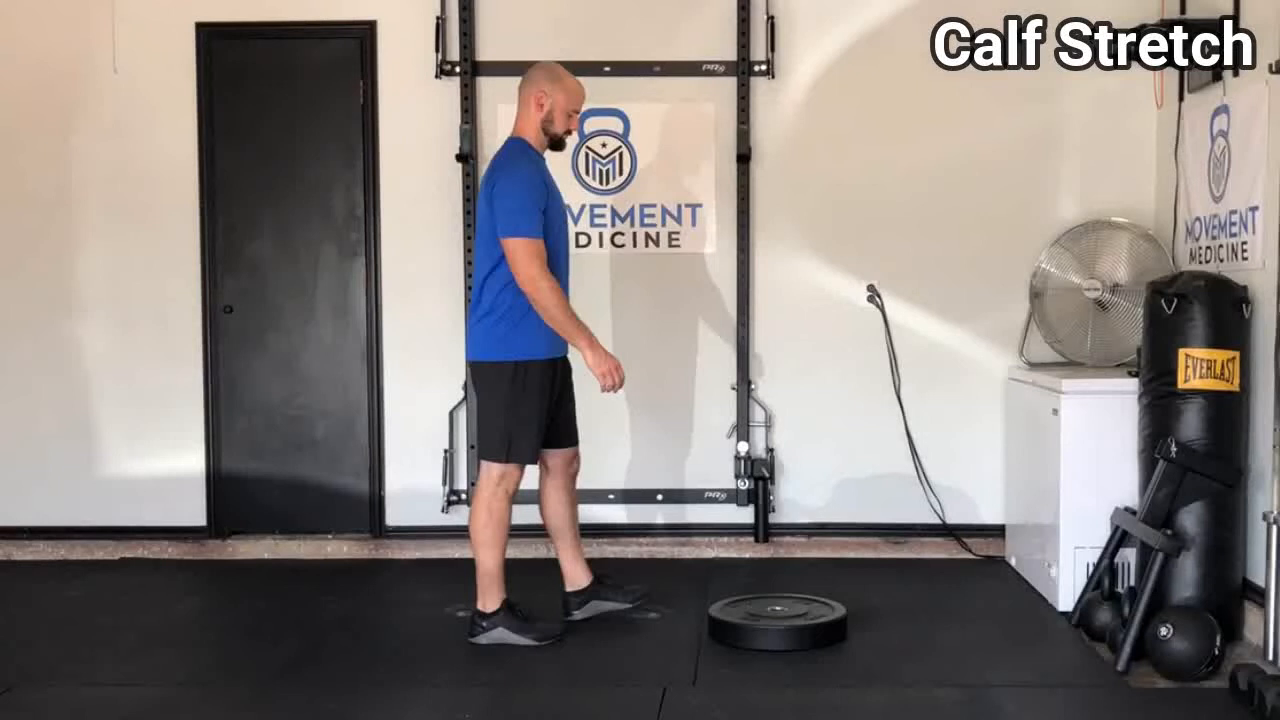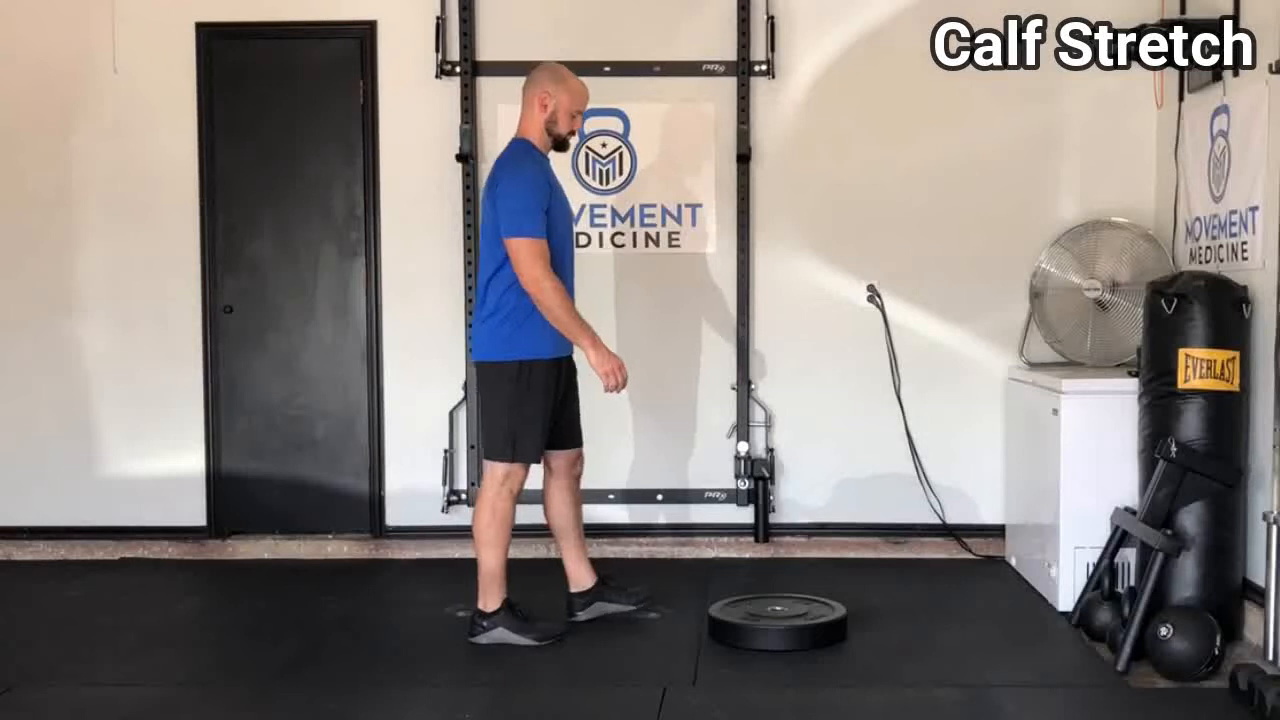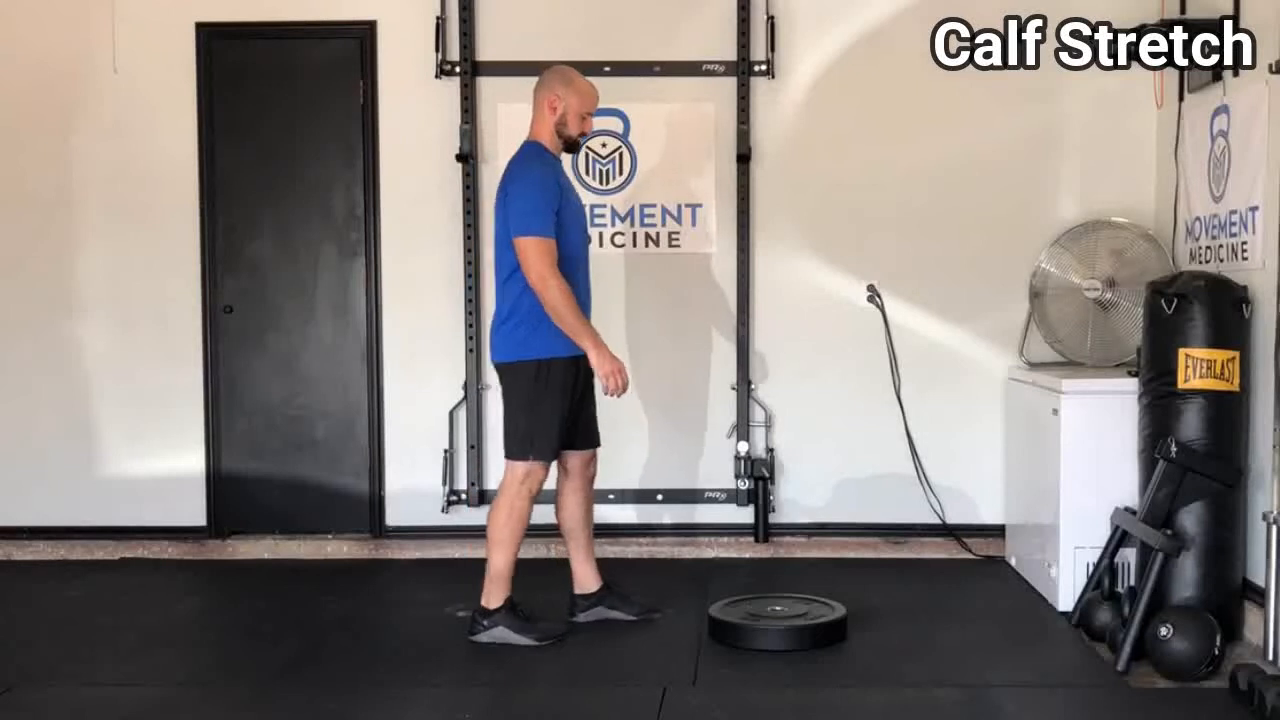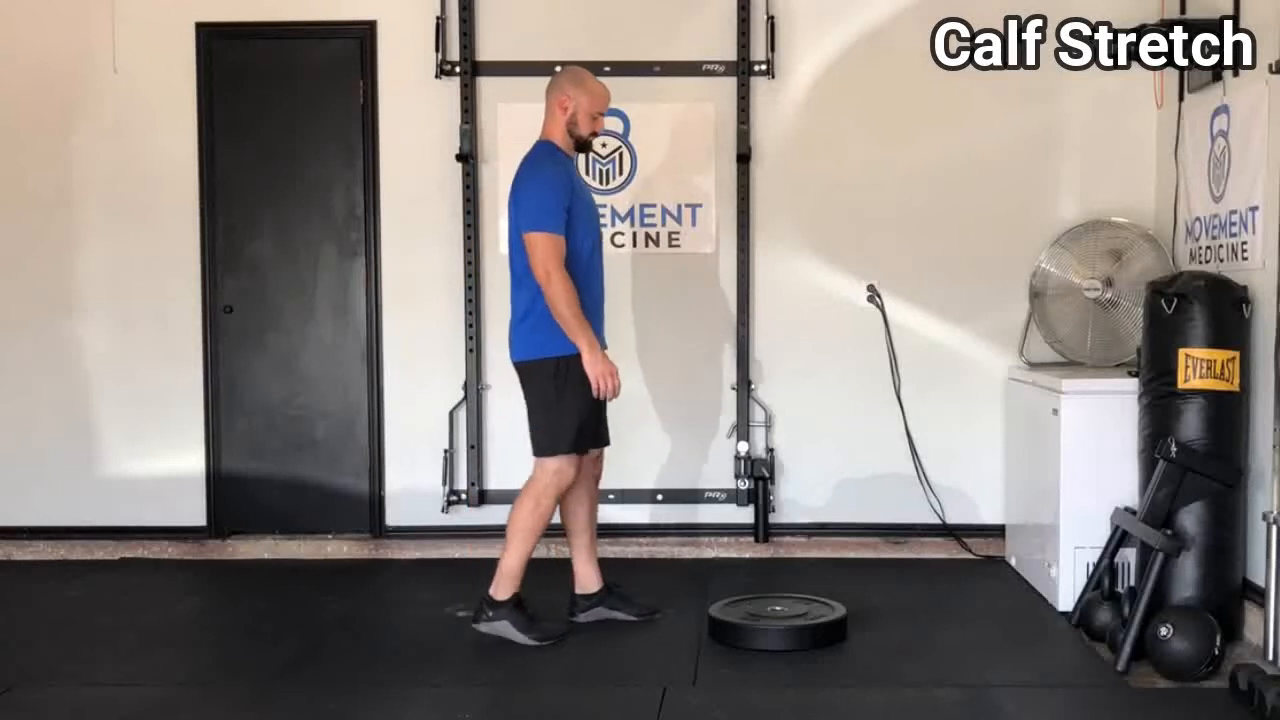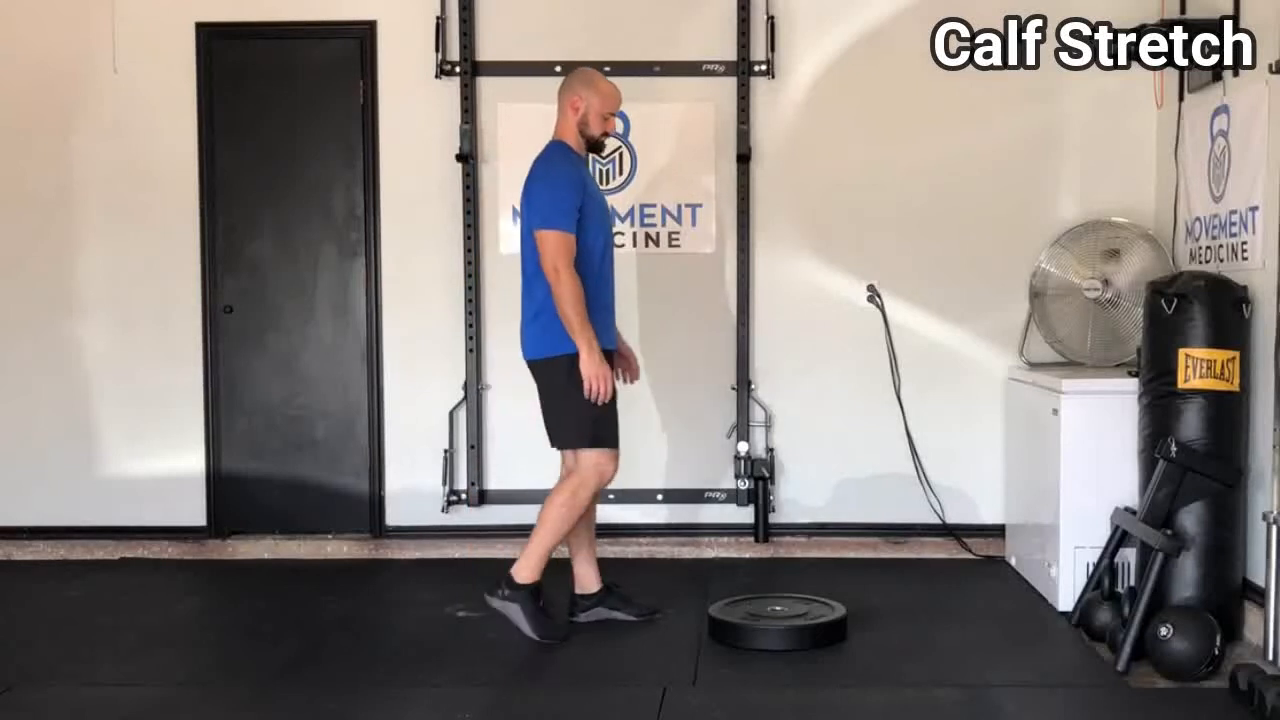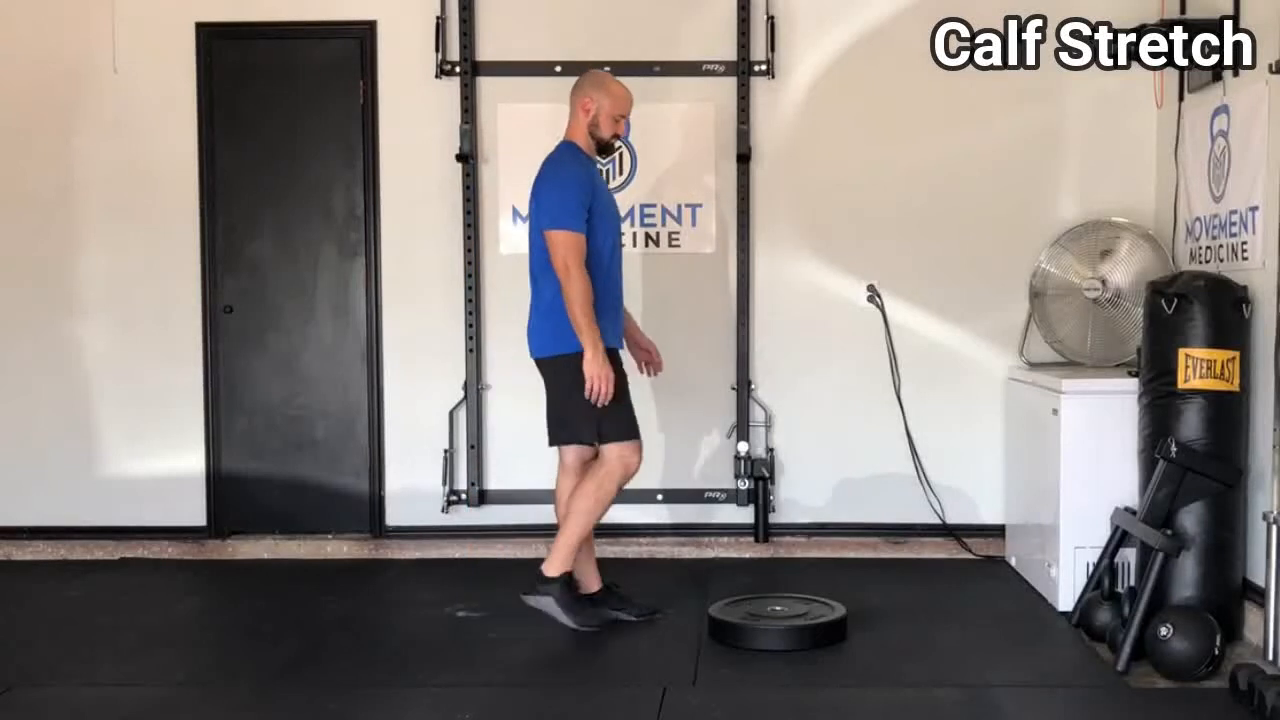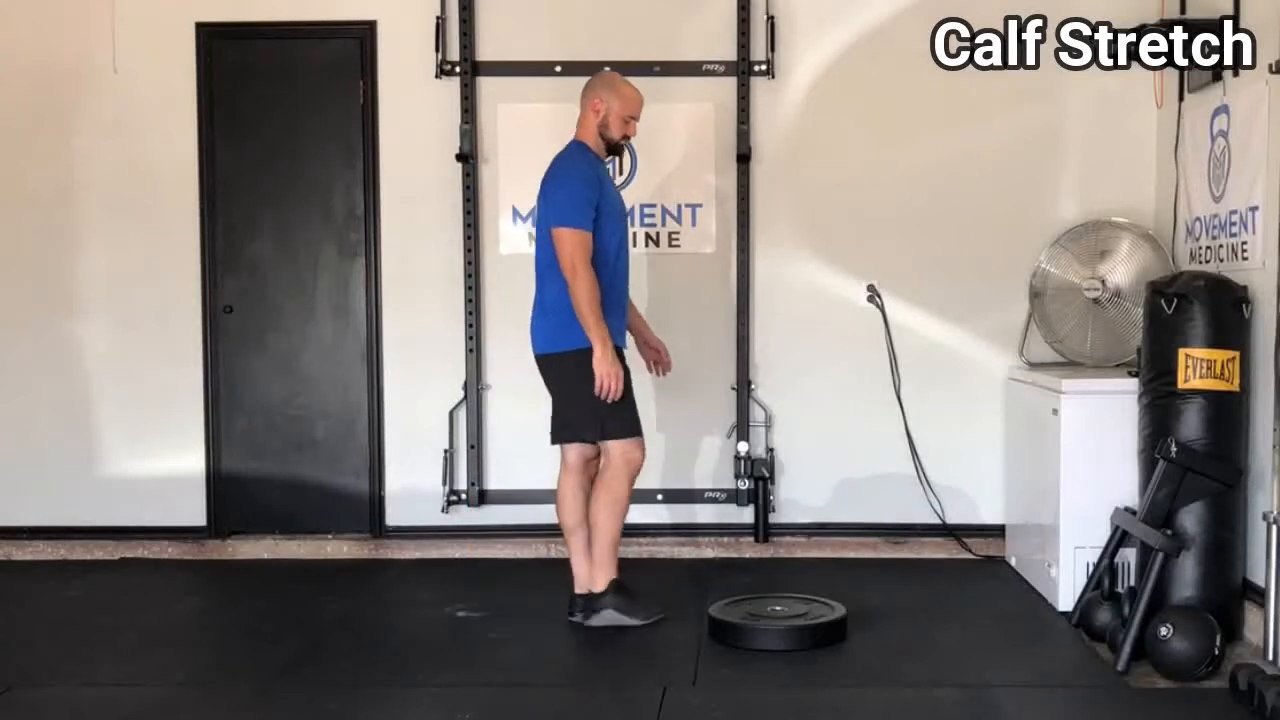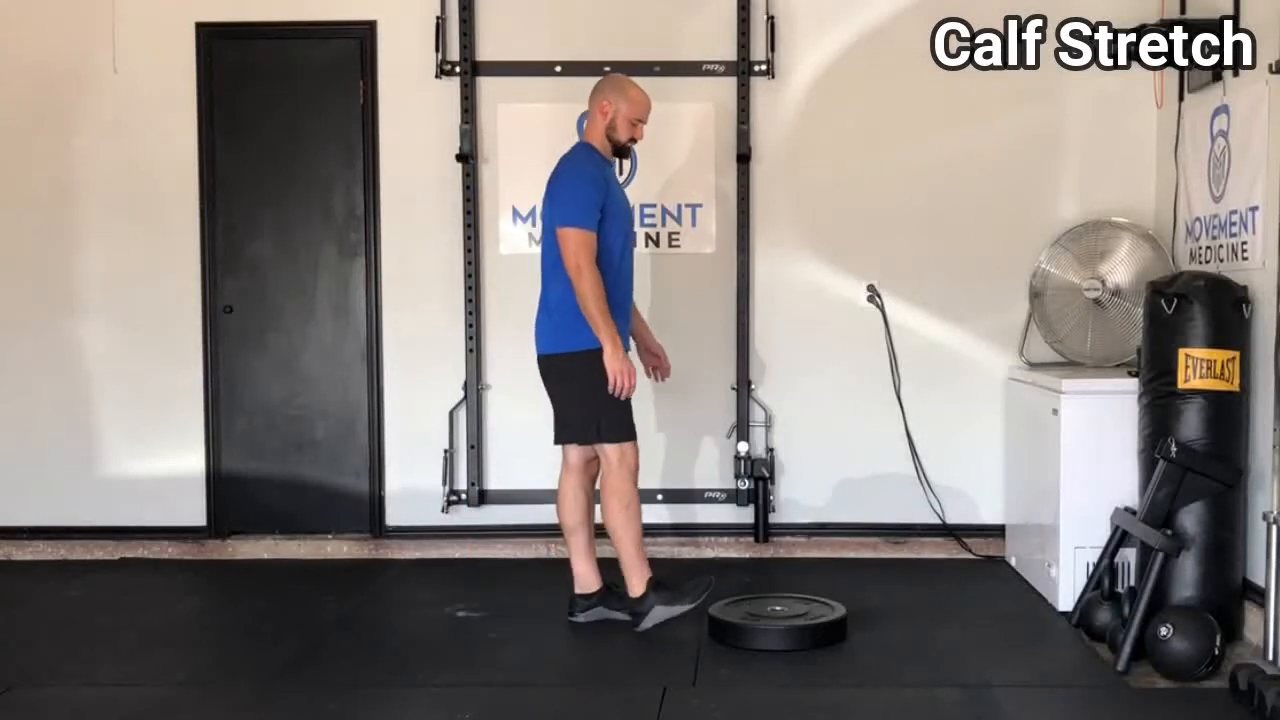
dt=0.1s
person 1, frame 1
left shoulder: (528, 167)
right shoulder: (517, 172)
right elbow: (530, 276)
right wrist: (589, 346)
left hip: (538, 351)
right hip: (511, 353)
left knee: (562, 463)
right knee: (501, 477)
left ankle: (580, 587)
right ankle: (490, 612)
person 1, frame 2
left shoulder: (533, 168)
right shoulder: (521, 172)
right elbow: (534, 276)
right wrist: (593, 345)
left hip: (543, 351)
right hip: (517, 353)
left knee: (566, 464)
right knee: (506, 476)
left ankle: (584, 588)
right ankle: (491, 612)
person 1, frame 3
left shoulder: (547, 171)
right shoulder: (531, 174)
right elbow: (541, 276)
right wrist: (597, 348)
left hip: (558, 351)
right hip: (537, 353)
left knee: (580, 466)
right knee: (526, 474)
left ankle: (589, 591)
right ankle: (493, 609)
person 1, frame 4
left shoulder: (561, 170)
right shoulder: (544, 173)
right elbow: (549, 273)
left wrist: (589, 348)
right wrist: (593, 350)
left hip: (570, 349)
right hip: (554, 351)
left knee: (587, 466)
right knee: (558, 472)
left ankle: (590, 591)
right ankle: (499, 600)
person 1, frame 5
left shoulder: (574, 171)
right shoulder: (556, 172)
right elbow: (559, 270)
left wrist: (613, 342)
right wrist: (591, 351)
left hip: (577, 346)
right hip: (567, 349)
left knee: (582, 465)
right knee: (594, 465)
left ankle: (590, 589)
right ankle: (520, 582)
person 1, frame 6
left shoulder: (583, 172)
right shoulder: (566, 173)
right elbow: (569, 270)
left wrist: (633, 335)
right wrist: (594, 351)
left hip: (581, 345)
right hip: (573, 347)
left knee: (580, 461)
right knee: (622, 456)
left ankle: (589, 588)
right ankle: (553, 574)
person 1, frame 7
left shoulder: (593, 172)
right shoulder: (575, 172)
right elbow: (576, 268)
left wrist: (642, 334)
right wrist: (604, 347)
left hip: (581, 342)
right hip: (578, 344)
left knee: (584, 459)
right knee: (624, 454)
left ankle: (591, 586)
right ankle: (600, 588)
person 1, frame 8
left shoulder: (598, 173)
right shoulder: (579, 172)
right elbow: (579, 268)
left wrist: (643, 336)
right wrist: (613, 347)
left hip: (580, 344)
right hip: (578, 345)
left knee: (581, 461)
right knee: (618, 459)
left ankle: (588, 591)
right ankle: (641, 592)
